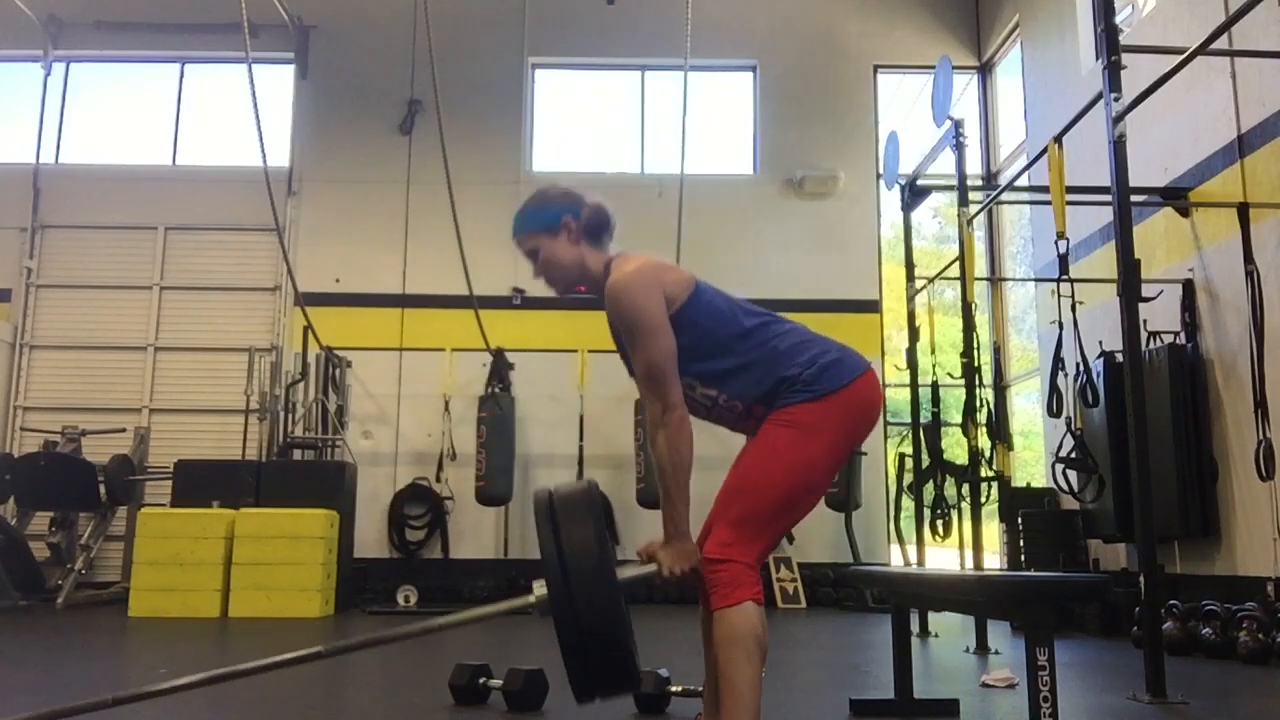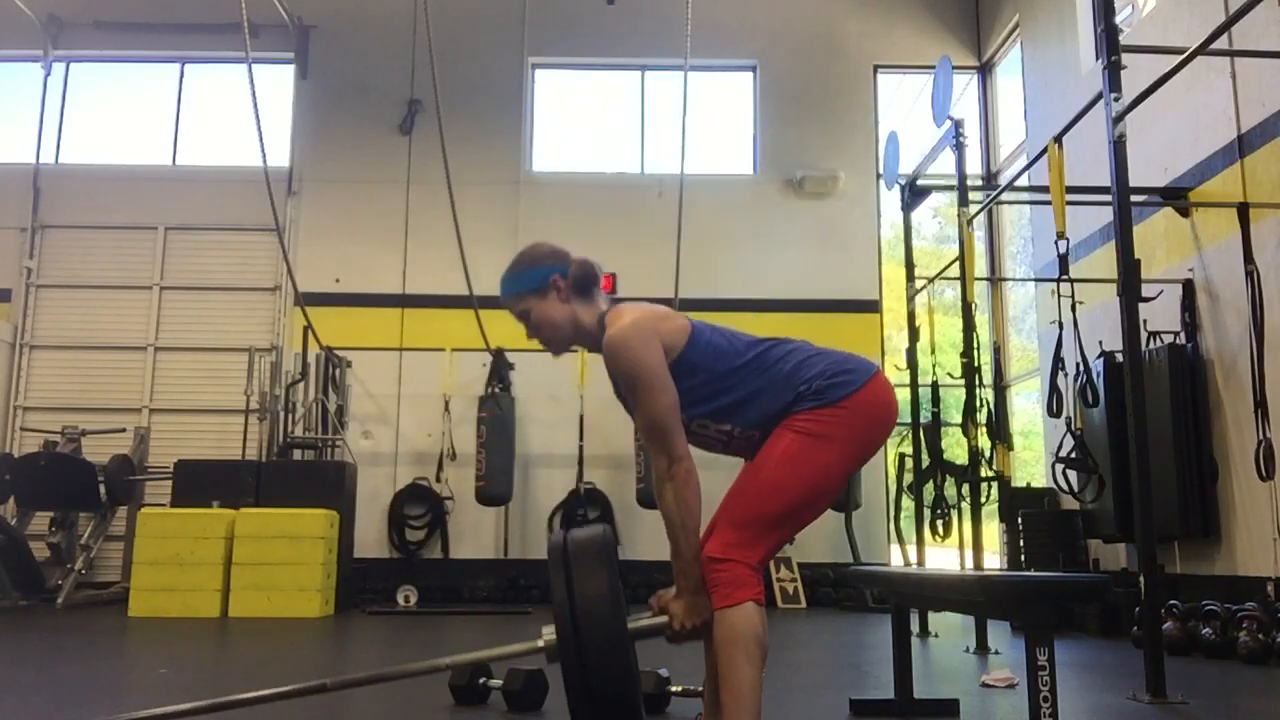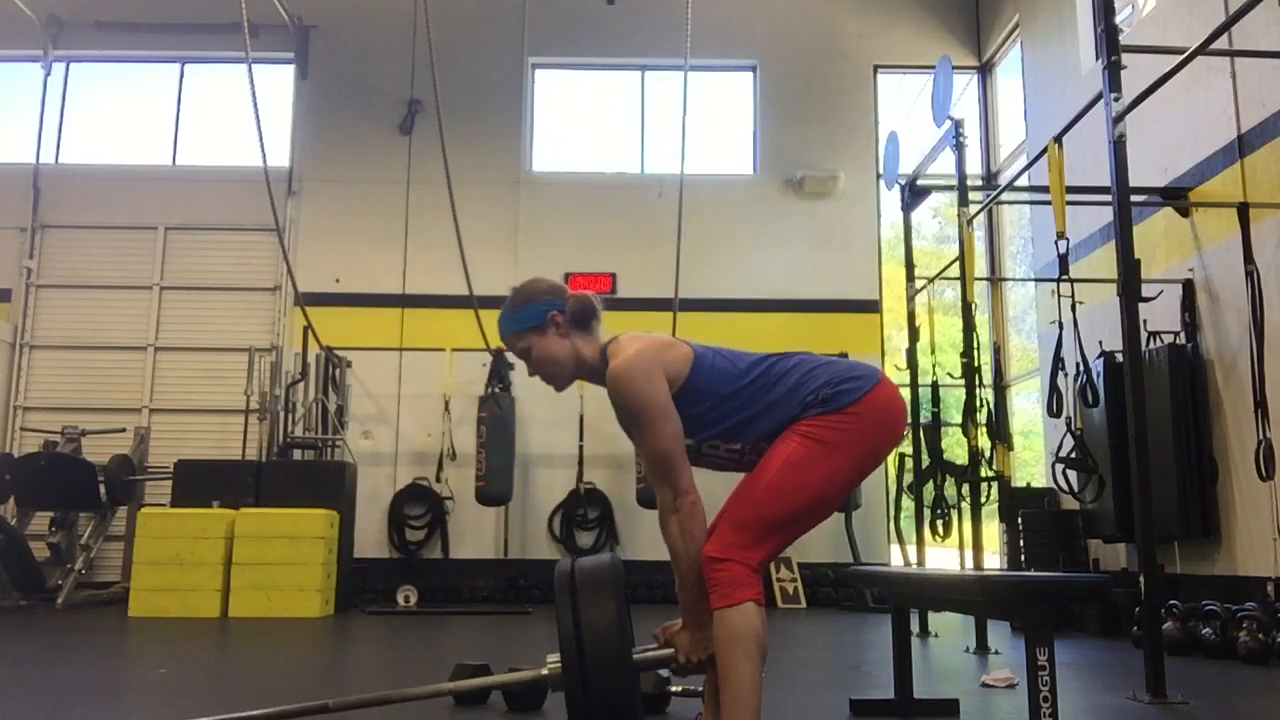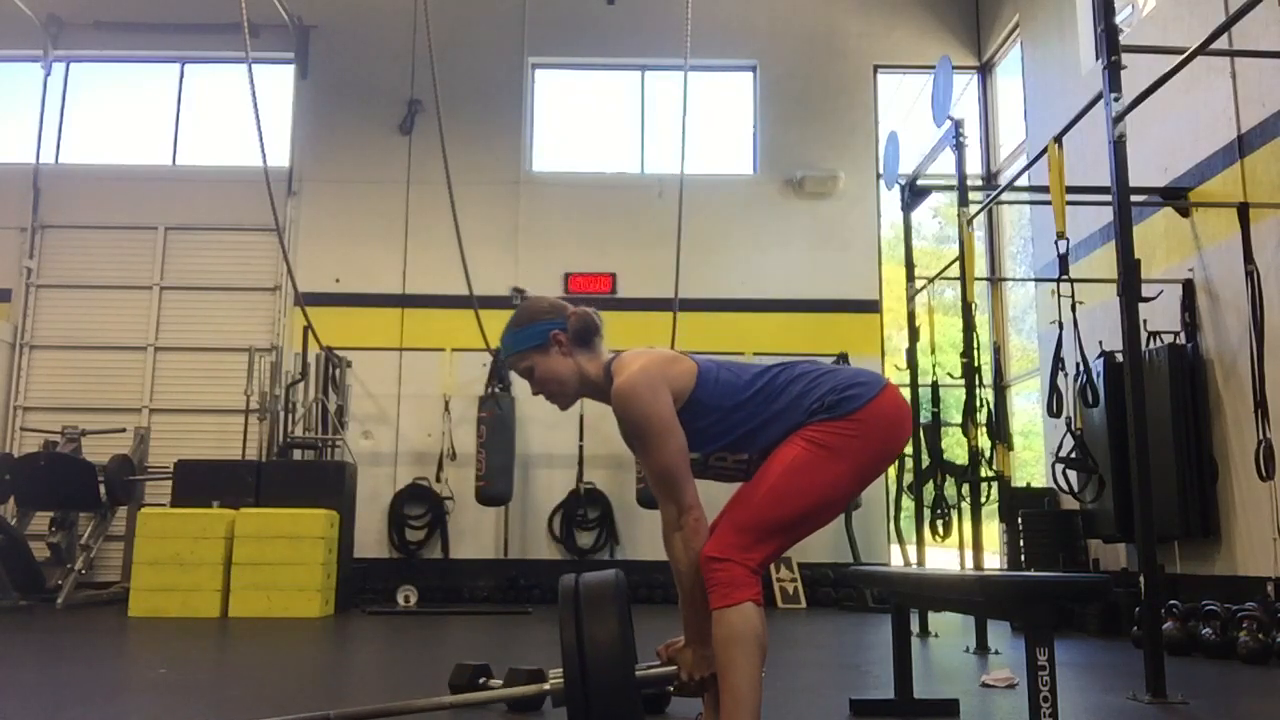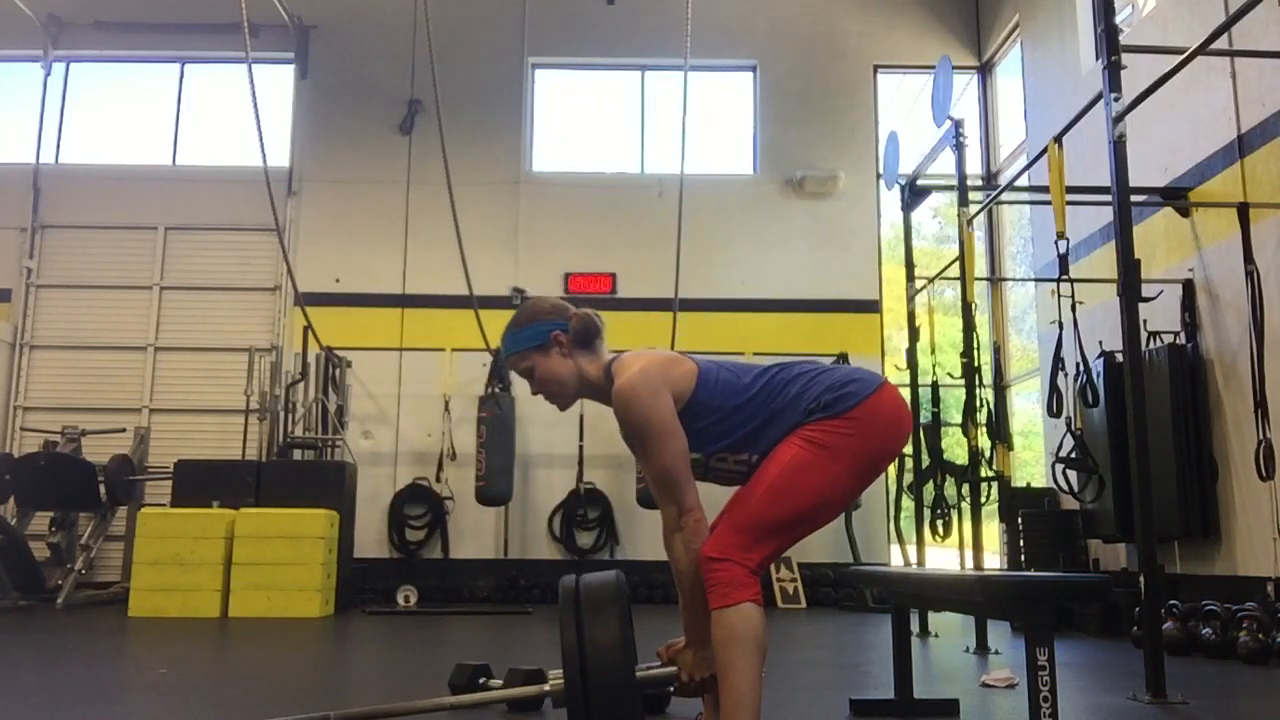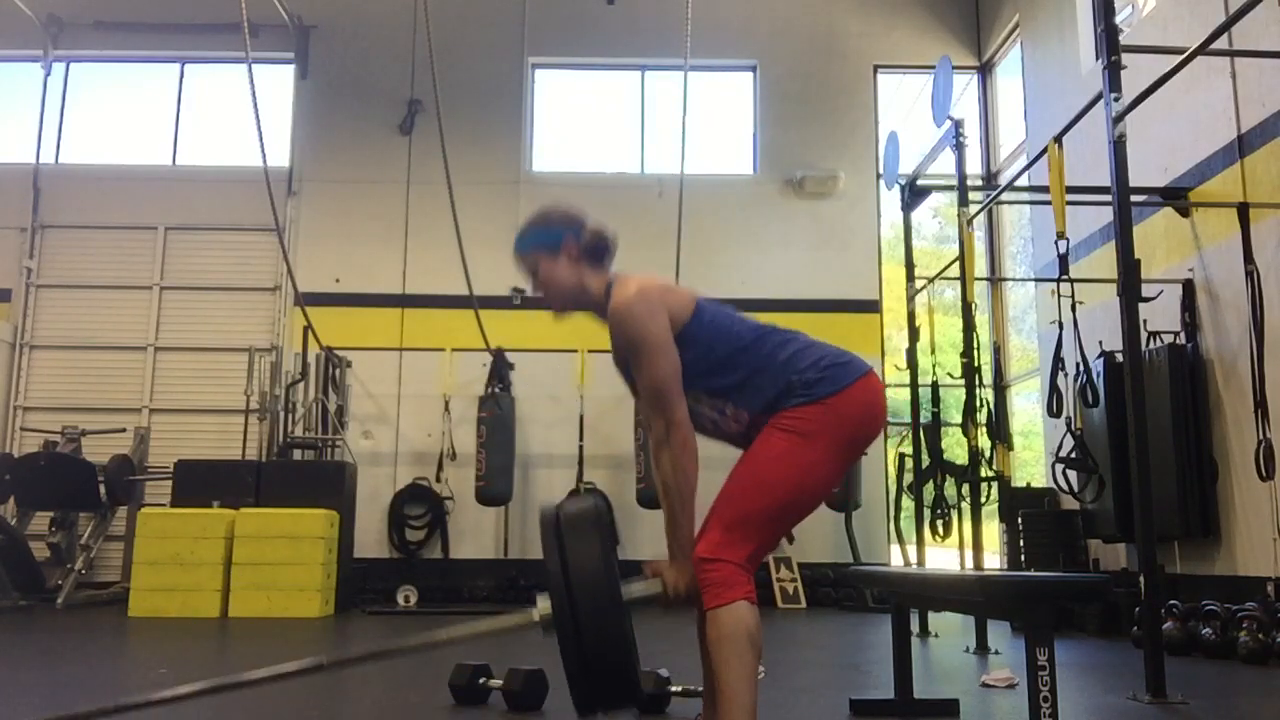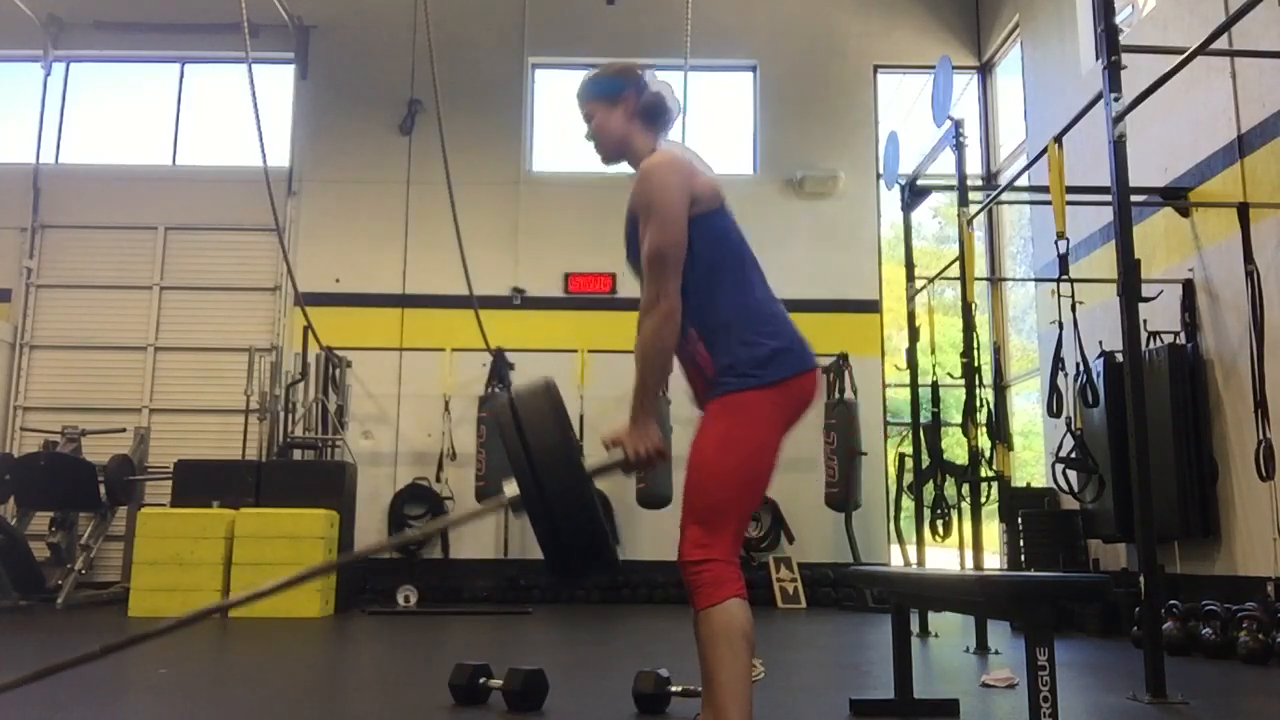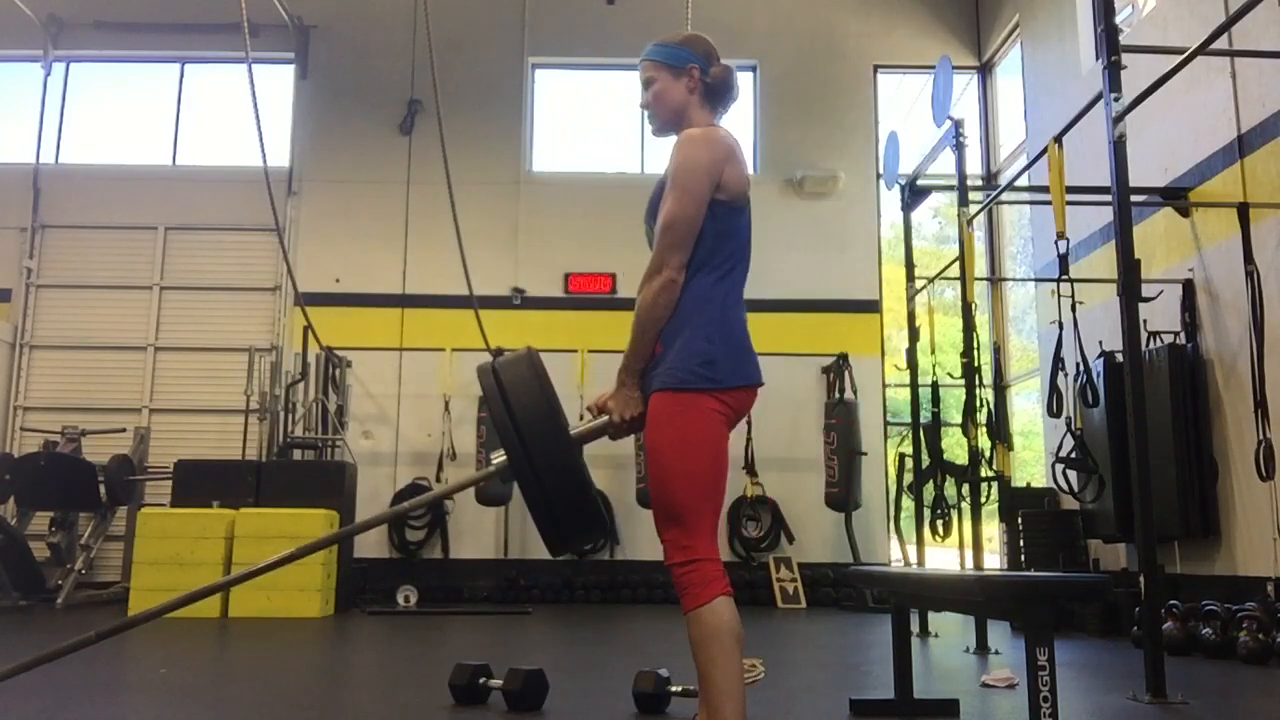
dt=0.3s
person 1, frame 1
left shoulder: (630, 281)
right shoulder: (626, 291)
left elbow: (671, 415)
right elbow: (663, 416)
left wrist: (676, 538)
right wrist: (677, 538)
left hip: (826, 394)
right hip: (814, 401)
left knee: (728, 560)
right knee: (718, 561)
person 1, frame 2
left shoulder: (626, 336)
right shoulder: (624, 343)
left elbow: (678, 466)
right elbow: (666, 469)
left wrist: (691, 589)
right wrist: (689, 584)
left hip: (844, 401)
right hip: (836, 406)
left knee: (729, 561)
right knee: (724, 557)
person 1, frame 3
left shoulder: (630, 368)
right shoulder: (628, 372)
left elbow: (683, 499)
right elbow: (671, 501)
left wrist: (696, 623)
right wrist: (695, 618)
left hip: (851, 409)
right hip: (844, 413)
left knee: (728, 561)
right knee: (724, 557)
person 1, frame 4
left shoulder: (634, 384)
right shoulder: (630, 393)
left elbow: (688, 516)
right elbow: (676, 517)
left wrist: (698, 642)
right wrist: (697, 637)
left hip: (859, 414)
right hip: (850, 418)
left knee: (728, 560)
right knee: (725, 555)
person 1, frame 5
left shoulder: (635, 385)
right shoulder: (631, 391)
left elbow: (688, 518)
right elbow: (676, 519)
left wrist: (699, 643)
right wrist: (697, 638)
left hip: (856, 414)
right hip: (848, 419)
left knee: (727, 562)
right knee: (725, 558)
person 1, frame 6
left shoulder: (634, 300)
right shoulder: (625, 316)
left elbow: (678, 434)
right elbow: (665, 435)
left wrist: (680, 550)
right wrist: (681, 550)
left hip: (829, 400)
right hip: (818, 405)
left knee: (721, 562)
right knee: (720, 560)
person 1, frame 7
left shoulder: (663, 170)
right shoulder: (658, 179)
left elbow: (664, 305)
right elbow: (661, 309)
left wrist: (643, 419)
right wrist: (645, 420)
left hip: (759, 376)
right hip: (753, 377)
left knee: (707, 557)
right knee: (707, 553)
person 1, frame 8
left shoulder: (702, 143)
right shoulder: (705, 152)
left elbow: (667, 273)
left wrist: (627, 383)
right wrist: (639, 384)
left hip: (697, 371)
right hip: (702, 369)
left knee: (693, 559)
right knee: (691, 556)
